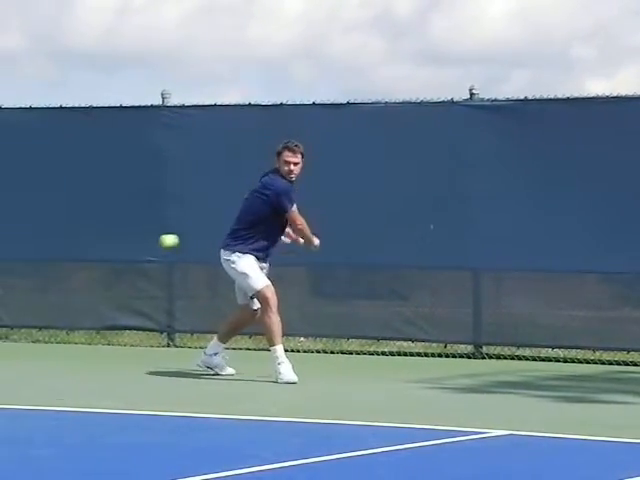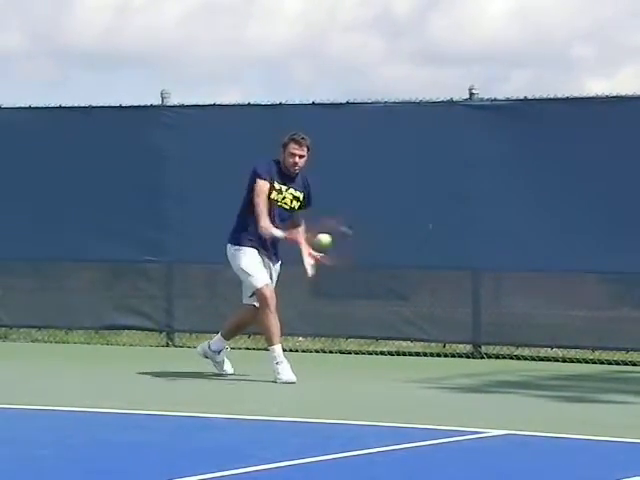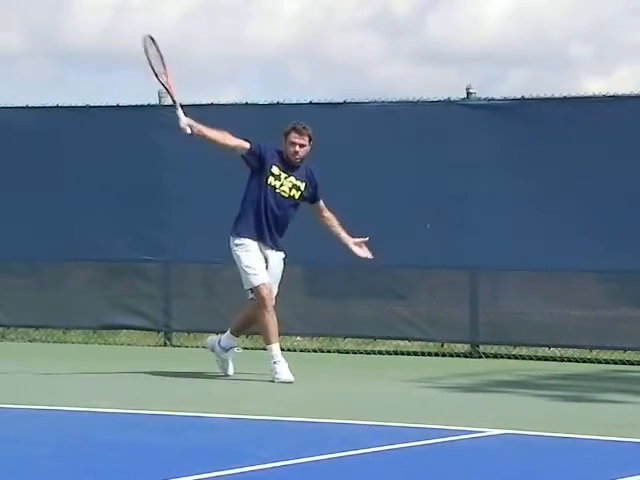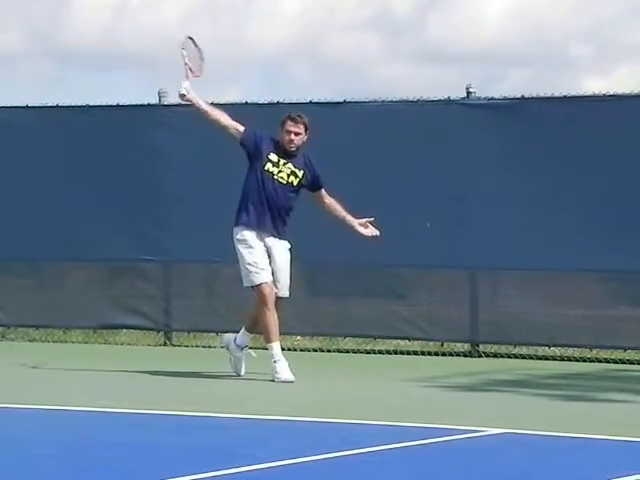
dt=0.5s
person 1, frame 1
left shoulder: (276, 180)
right shoulder: (279, 187)
right elbow: (299, 225)
left wrist: (282, 231)
right wrist: (311, 240)
left hip: (254, 254)
right hip: (239, 253)
left knee: (250, 310)
right knee: (269, 297)
left ankle: (211, 354)
right ankle: (282, 363)
person 1, frame 2
left shoulder: (303, 185)
right shoulder: (266, 169)
left elbow: (297, 220)
right elbow: (259, 197)
left wrist: (304, 248)
right wrist: (266, 225)
left hip: (271, 254)
right hip: (245, 246)
left knee: (253, 309)
right knee: (267, 298)
left ankle: (214, 347)
right ankle: (279, 362)
person 1, frame 3
left shoulder: (307, 177)
right shoulder: (265, 155)
left elbow: (323, 213)
right elbow: (232, 141)
left wrist: (347, 239)
right wrist: (193, 126)
left hip: (274, 246)
right hip: (247, 239)
left knee: (260, 305)
right knee: (265, 298)
left ankle: (222, 343)
right ankle: (278, 362)
person 1, frame 4
left shoulder: (306, 165)
right shoulder: (262, 145)
left elbow: (325, 198)
right elbow: (227, 121)
left wrist: (353, 221)
right wrist: (195, 99)
left hip: (278, 237)
right hip: (249, 232)
left knee: (276, 299)
right knee: (265, 295)
left ankle: (238, 341)
right ankle: (278, 361)
